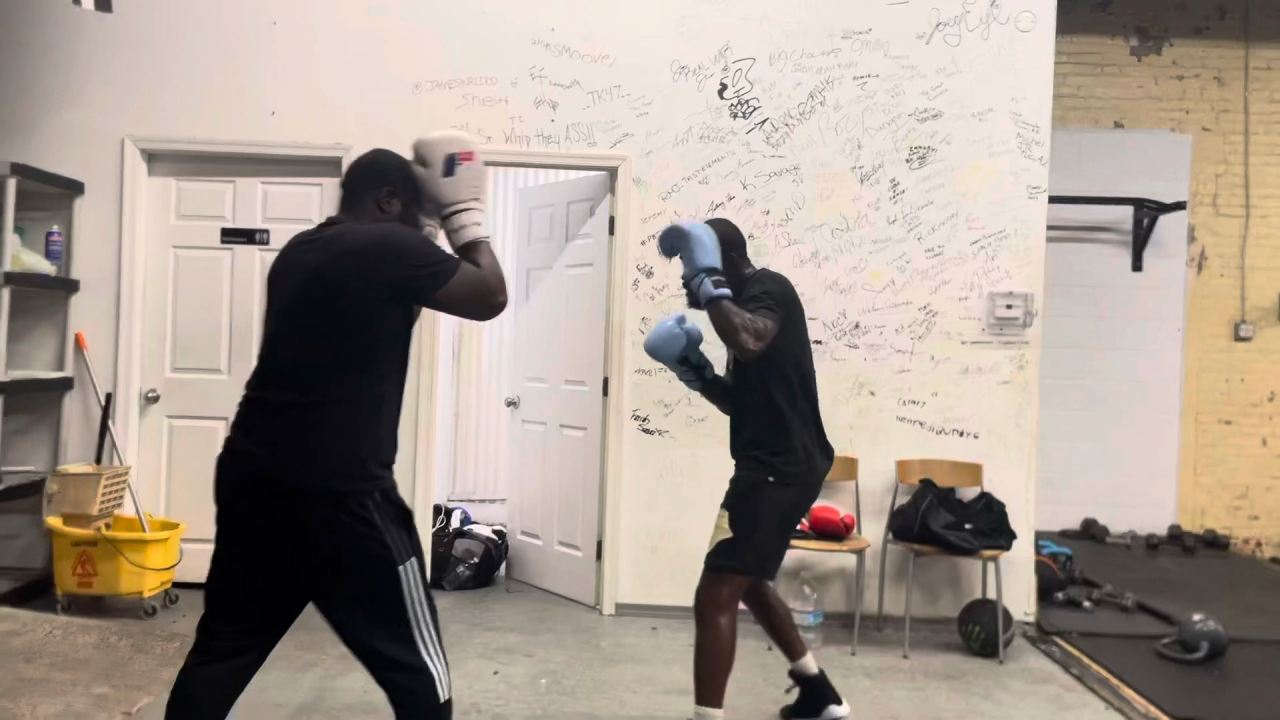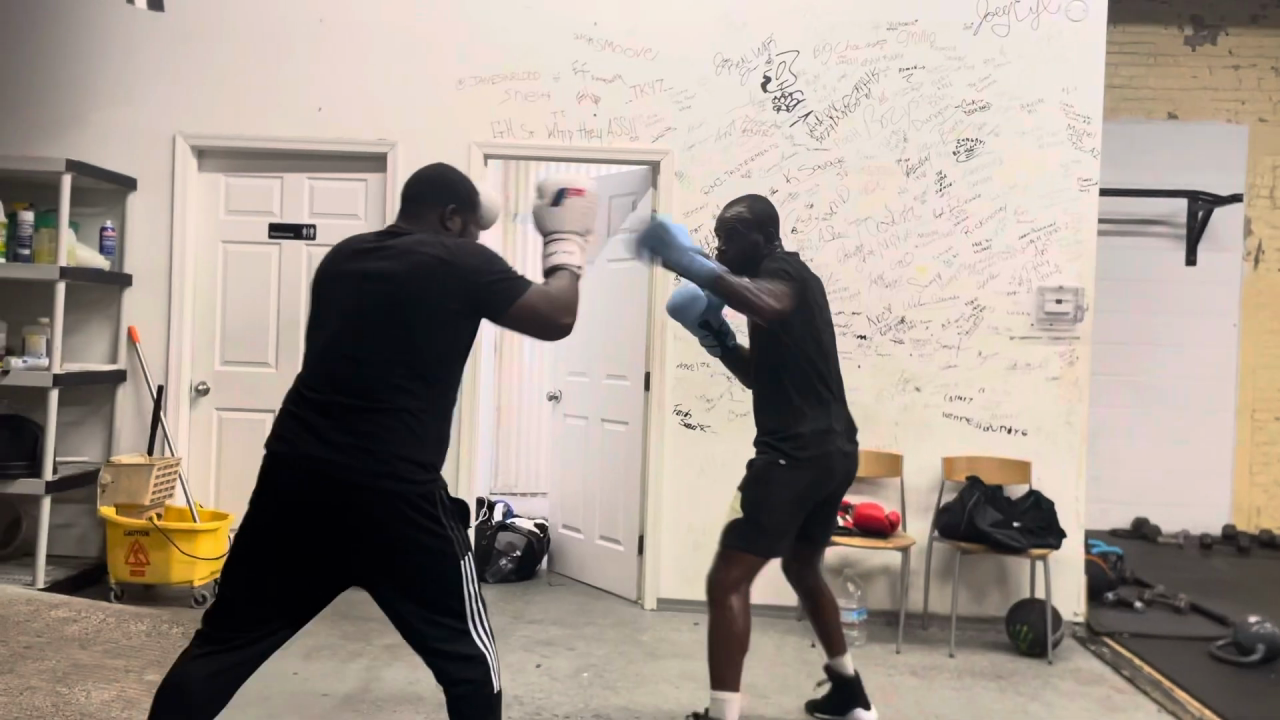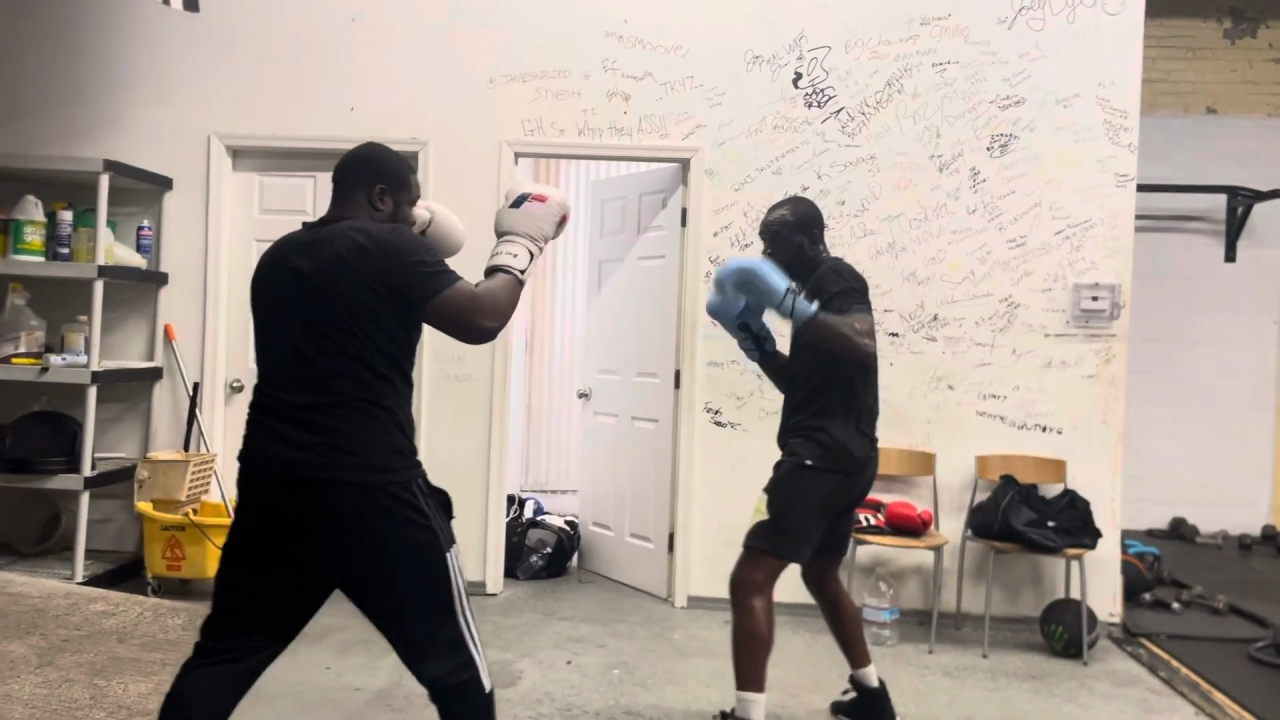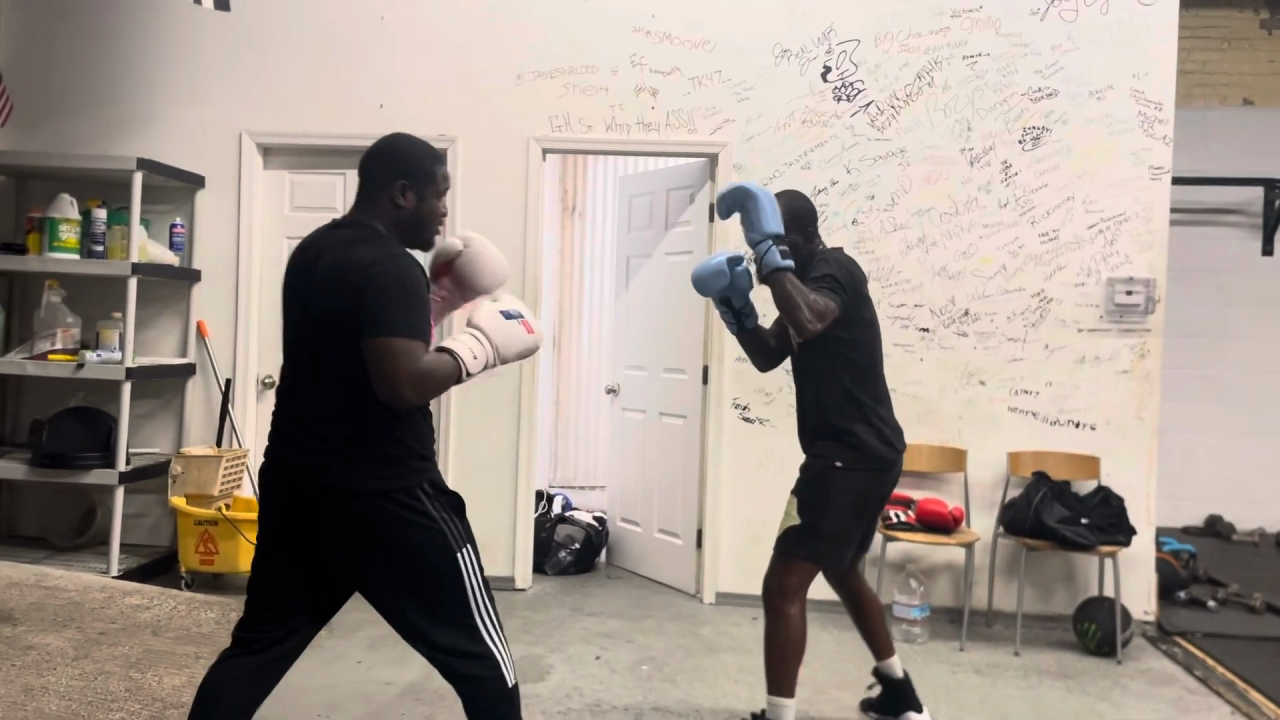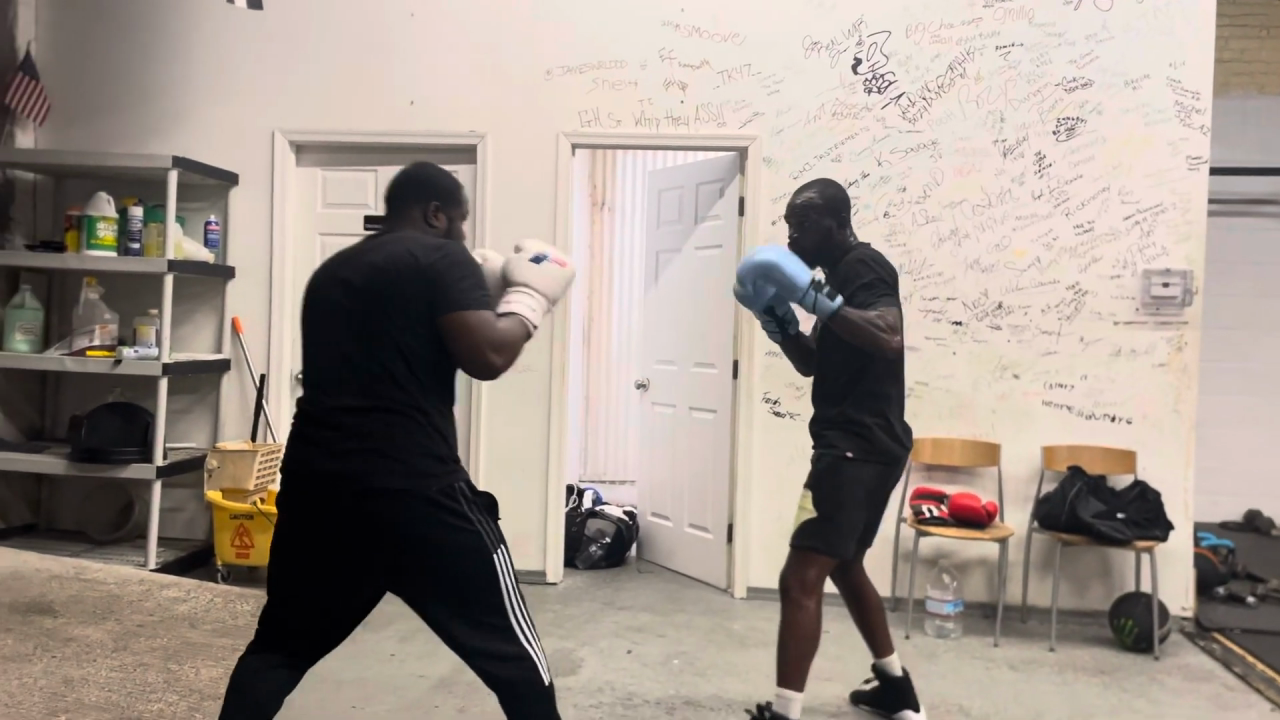
dt=0.5s
person 1, frame 1
left shoulder: (299, 251)
right shoulder: (390, 248)
right elbow: (490, 297)
right wrist: (463, 209)
left hip: (251, 475)
right hip: (339, 491)
left knee: (223, 648)
right knee: (414, 664)
person 1, frame 2
left shoulder: (343, 258)
right shoulder: (459, 265)
right elbow: (555, 317)
right wrist: (567, 241)
left hip: (295, 474)
right hip: (394, 491)
left knee: (225, 642)
right knee: (467, 661)
person 1, frame 3
left shoulder: (278, 258)
right shoulder: (390, 249)
right elbow: (480, 319)
right wrist: (520, 244)
left hip: (273, 483)
right hip: (371, 489)
left knee: (226, 651)
right knee: (452, 662)
person 1, frame 4
left shoulder: (313, 251)
right shoulder: (390, 265)
right elbow: (402, 385)
left wrist: (441, 297)
right wrist: (482, 343)
left hip: (295, 484)
right hip: (388, 494)
left knee: (257, 647)
right knee: (478, 657)
person 1, frame 5
left shoulder: (330, 273)
right shoulder: (441, 259)
right elbow: (486, 356)
right wrist: (530, 295)
left hip: (316, 485)
right hip: (415, 490)
left knee: (280, 646)
right knee: (512, 657)
person 2, frame 1
left shoulder: (768, 288)
right shoulder: (744, 301)
left elbow: (749, 342)
left wrist: (708, 282)
right wrist: (694, 370)
left hip: (775, 469)
right hip: (778, 465)
left knee: (715, 598)
right knee: (748, 582)
person 2, frame 2
left shoulder: (786, 272)
right shoulder: (786, 279)
left elbow: (767, 303)
right elbow: (761, 376)
left wrist: (695, 262)
right wrist: (713, 335)
left hip: (794, 457)
right hip: (827, 451)
left knee: (726, 583)
right knee: (803, 567)
person 2, frame 3
left shoulder: (837, 279)
right shoulder: (820, 287)
left elbow: (862, 343)
right elbow: (797, 379)
left wrist: (792, 302)
right wrist: (754, 333)
left hip: (820, 457)
right hip: (846, 458)
left knee: (750, 581)
right knee: (820, 573)
person 2, frame 4
left shoulder: (833, 270)
right shoulder: (816, 276)
left elbow: (807, 323)
right elbow: (768, 354)
left wrist: (766, 250)
right wrist: (735, 306)
left hip: (847, 456)
right hip: (865, 452)
left knee: (784, 585)
right knee: (843, 570)
person 2, frame 5
left shoulder: (864, 266)
right shoulder: (839, 274)
left elbow: (888, 337)
right elbow: (812, 364)
left wrist: (814, 295)
right wrist: (777, 315)
left hip: (858, 446)
right hip: (863, 446)
left knee: (801, 578)
right knee: (844, 564)
